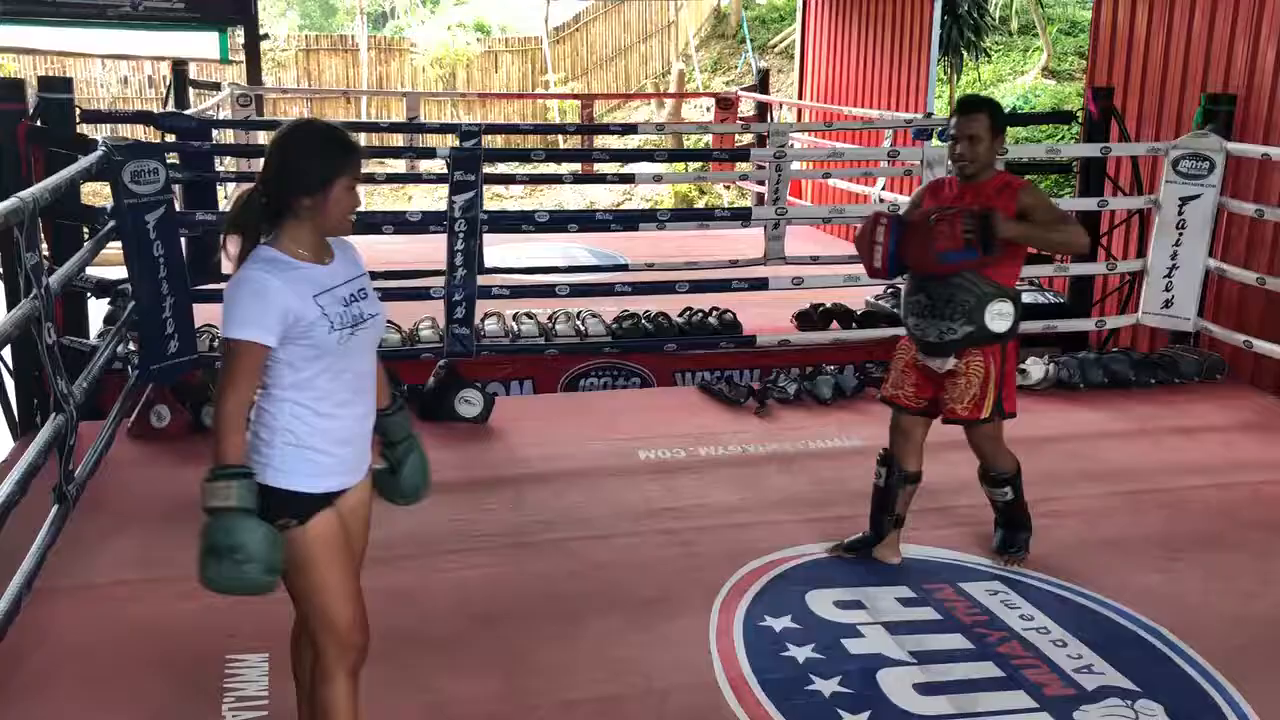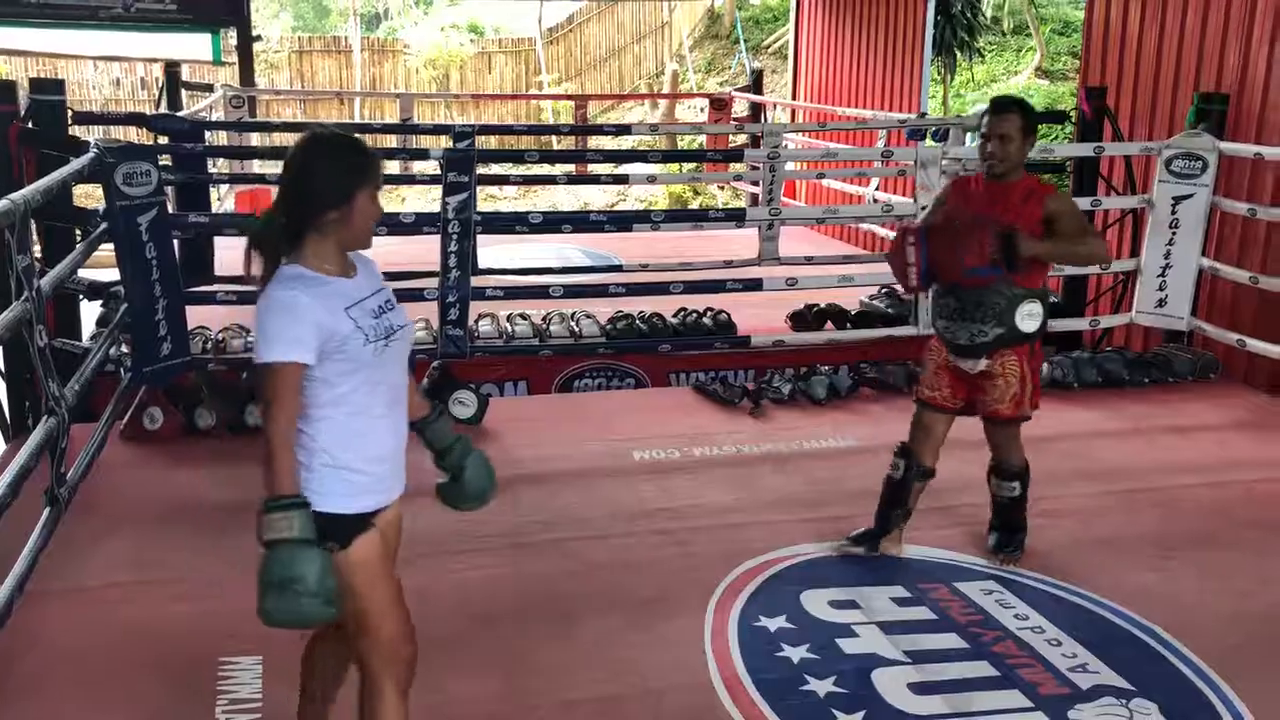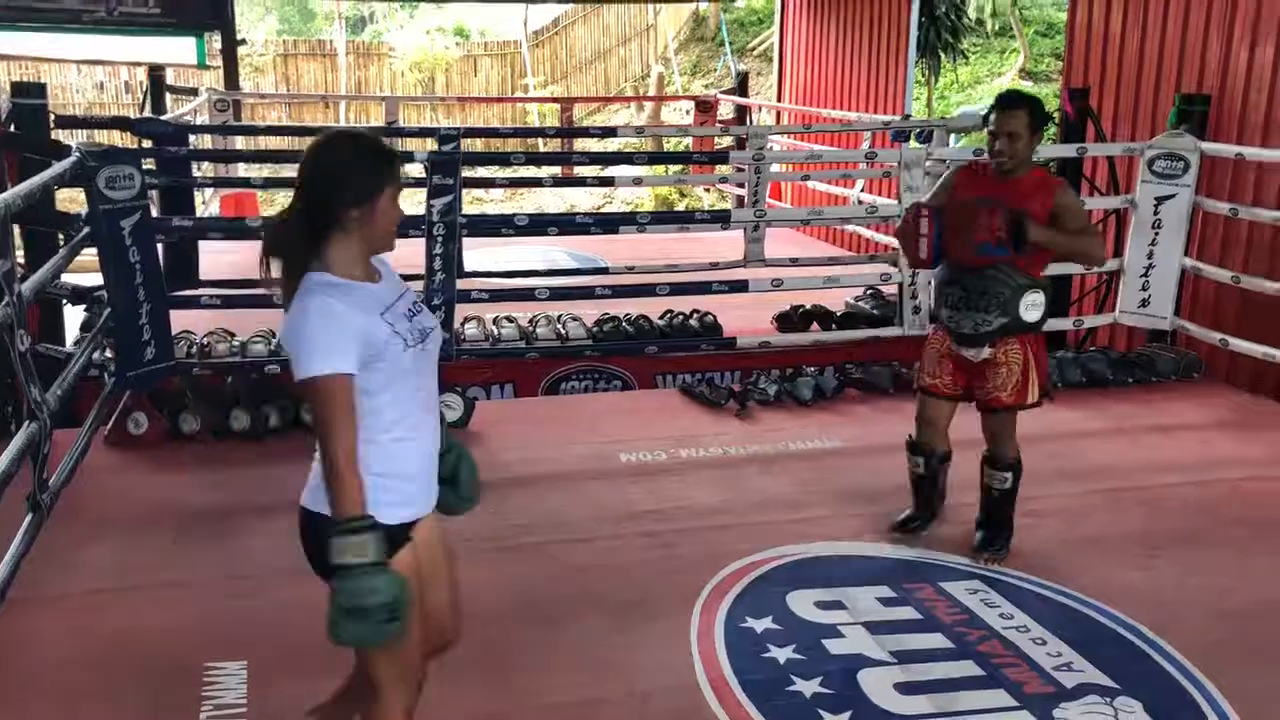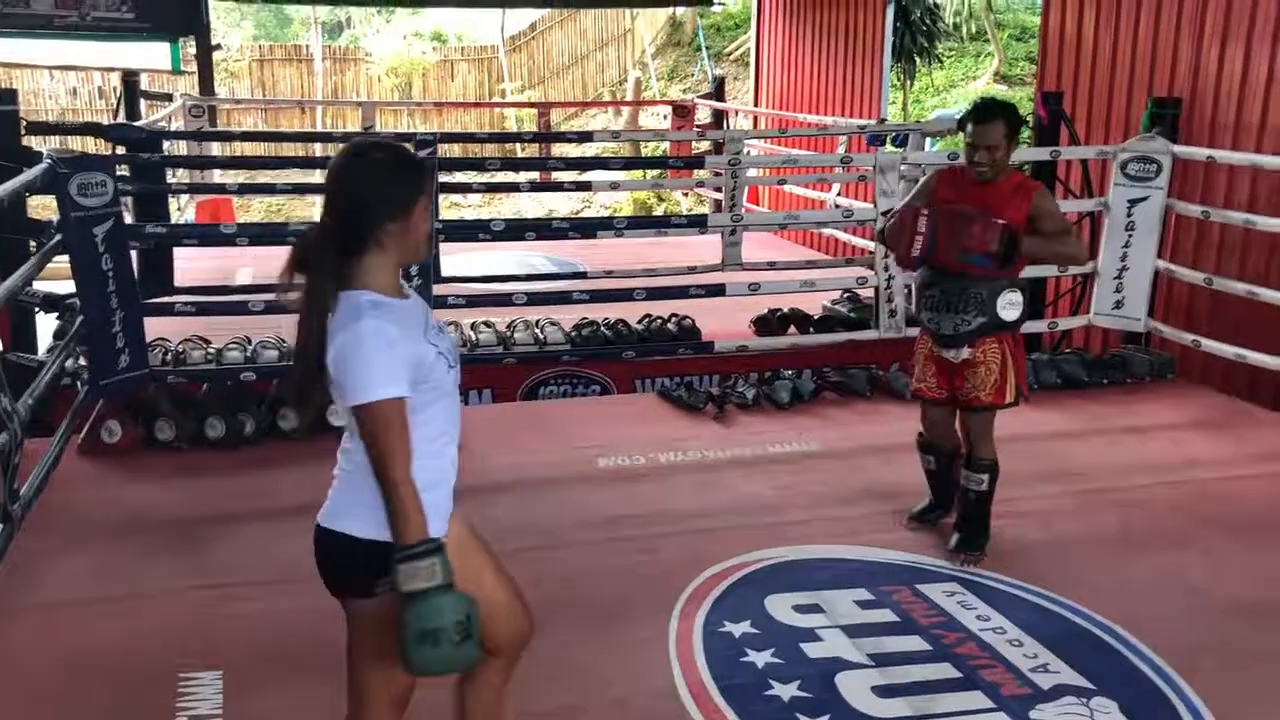
dt=0.2s
person 1, frame 1
left shoulder: (344, 257)
right shoulder: (263, 284)
right elbow: (234, 404)
left wrist: (394, 431)
left hip: (349, 472)
right hip: (291, 486)
left knee: (319, 621)
right knee: (343, 639)
person 1, frame 2
left shoulder: (363, 271)
right shoulder: (291, 302)
right elbow: (280, 431)
left wrist: (441, 439)
right wrist: (286, 538)
left hip: (379, 492)
right hip: (328, 509)
left knee: (344, 630)
right knee: (391, 655)
person 1, frame 3
left shoulder: (379, 277)
right shoulder: (325, 310)
right elbow: (338, 451)
left wrist: (444, 448)
right wrist: (359, 562)
left hip: (409, 506)
right hip: (359, 518)
left knee: (433, 635)
person 1, frame 4
left shoulder: (390, 297)
right shoulder: (370, 332)
right elbow: (394, 474)
left hip: (428, 518)
right hip: (377, 542)
left knee: (508, 629)
person 2, frame 1
left shoulder: (1017, 196)
right shoulder: (932, 193)
left elbow: (1076, 238)
left wrist: (1008, 229)
left hip: (978, 345)
right hip: (923, 337)
left knee: (986, 443)
right knee: (904, 434)
left ankle: (1015, 526)
right ankle: (883, 536)
person 2, frame 2
left shoulder: (1047, 200)
right shoulder: (959, 190)
left elbow: (1097, 250)
right elbow: (920, 236)
left wrist: (1029, 247)
left hip: (1006, 344)
right hip: (951, 338)
left knee: (1004, 442)
right knee: (923, 433)
left ankle: (1010, 529)
right ankle: (887, 530)
person 2, frame 3
left shoulder: (1053, 193)
right shoulder: (963, 178)
left elbow: (1096, 250)
right elbow: (919, 221)
left wrist: (1031, 232)
right wrist: (918, 233)
left hip: (1007, 335)
right hip: (951, 327)
left knee: (999, 433)
right knee: (928, 420)
left ankle: (995, 526)
right ankle: (926, 505)
person 2, frame 4
left shoulder: (1029, 196)
right shoulder: (940, 182)
left elbow: (1076, 251)
right elbow: (892, 228)
left wrist: (1015, 243)
right wrist: (902, 234)
left hip: (988, 336)
right hip: (935, 329)
left knee: (977, 433)
right knee: (934, 425)
left ankle: (973, 527)
right ankle: (943, 499)
